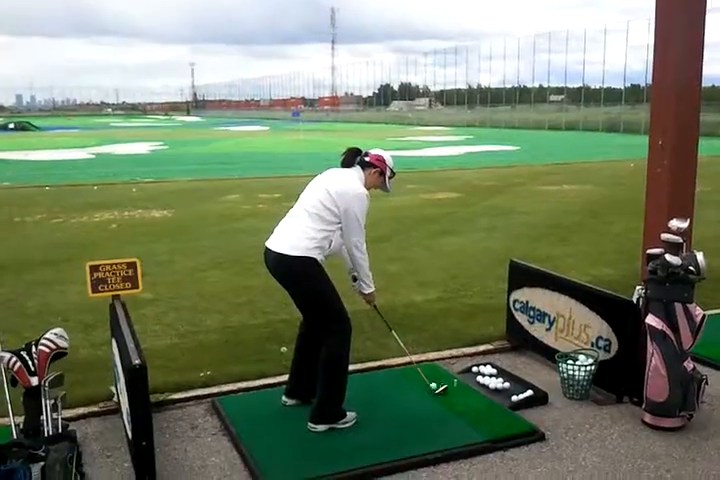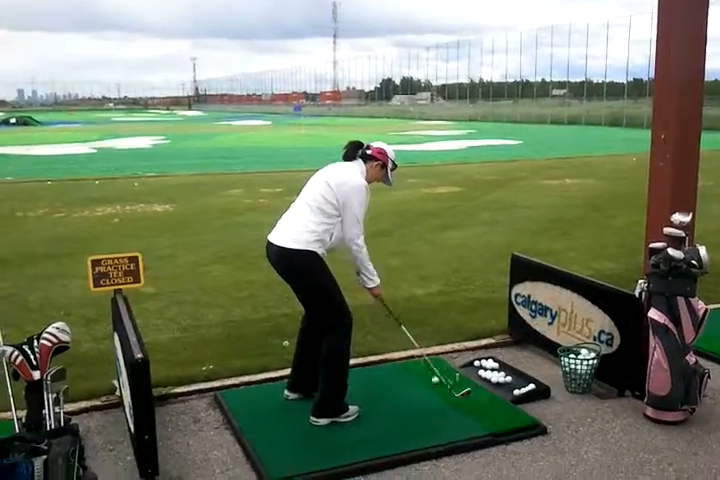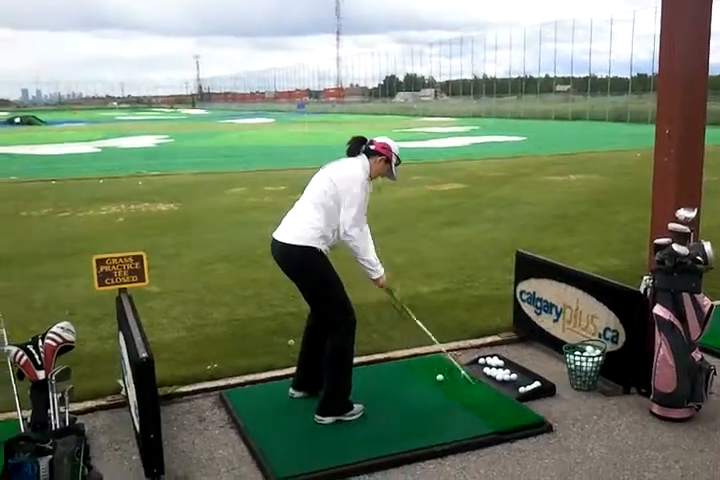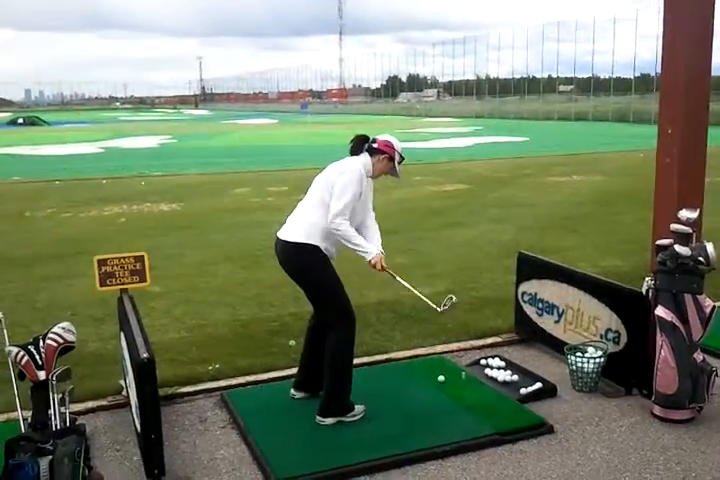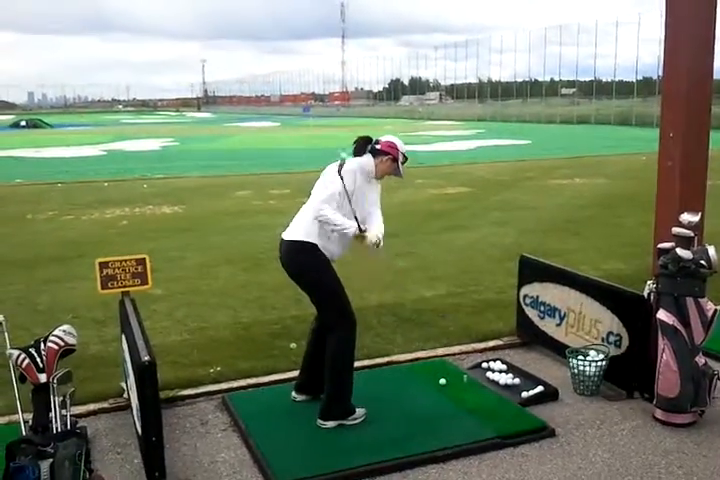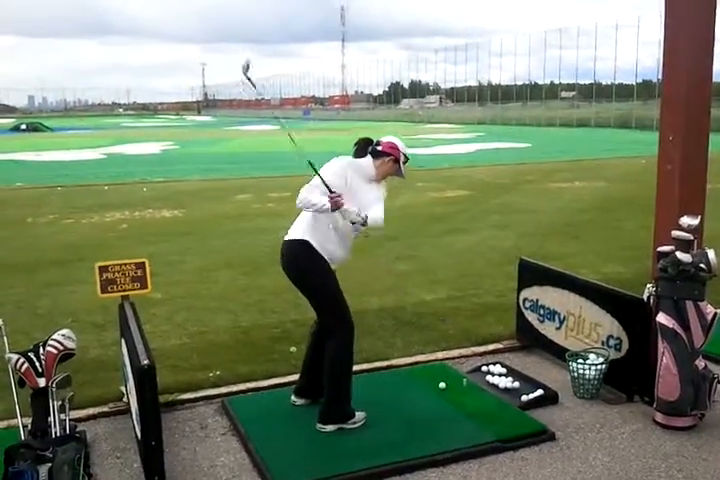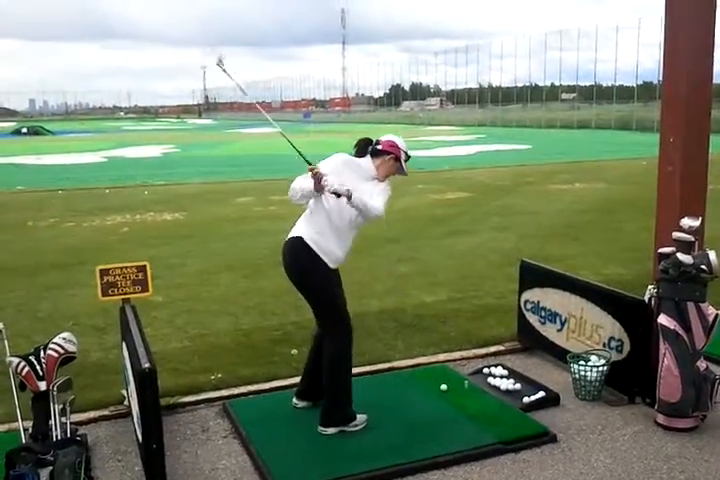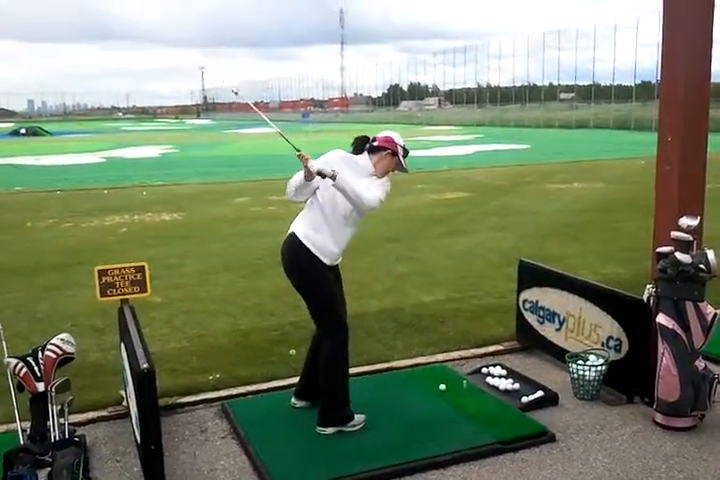
dt=0.1s
person 1, frame 1
left shoulder: (335, 176)
right shoulder: (356, 192)
right elbow: (356, 245)
left wrist: (355, 275)
right wrist: (367, 286)
left hip: (277, 252)
right hip: (297, 260)
left knee: (316, 319)
right knee: (338, 327)
left ankle: (298, 390)
right ankle: (326, 414)
person 1, frame 2
left shoulder: (339, 170)
right shoulder: (356, 184)
left elbow: (342, 230)
right elbow: (354, 238)
left wrist: (361, 271)
right wrist: (371, 280)
left hip: (279, 246)
right hip: (298, 253)
left knee: (318, 313)
right knee: (338, 321)
left ankle: (301, 384)
right ankle: (328, 407)
person 1, frame 3
left shoulder: (349, 171)
right shoulder: (355, 175)
left elbow: (359, 225)
right elbow: (348, 231)
left wrist: (375, 263)
right wrist: (375, 270)
left hip: (288, 245)
right hip: (302, 249)
left knee: (324, 311)
right knee: (342, 319)
left ankle: (305, 383)
right ankle: (333, 406)
person 1, frame 4
left shoulder: (360, 176)
right shoulder: (353, 171)
left elbow: (368, 220)
right elbow: (337, 224)
left wrist: (378, 251)
right wrist: (369, 252)
left hip: (293, 244)
right hip: (303, 248)
left knee: (326, 312)
right knee: (342, 320)
left ankle: (307, 383)
right ankle: (334, 407)
person 1, frame 5
left shoulder: (373, 185)
right shoulder: (350, 167)
left elbow: (376, 218)
right elbow: (322, 211)
left wrist: (373, 235)
right wrist: (352, 229)
left hip: (311, 250)
right hip: (303, 249)
left knee: (329, 316)
right knee: (343, 322)
left ankle: (308, 386)
right ankle: (335, 410)
person 1, frame 6
left shoulder: (376, 187)
right shoulder: (346, 166)
left elbow: (376, 217)
right elbow: (304, 199)
left wrist: (354, 214)
right wrist: (329, 205)
left hip: (317, 255)
right hip: (303, 250)
left knee: (329, 319)
right knee: (341, 326)
left ankle: (308, 390)
right ankle: (335, 414)
person 1, frame 7
left shoulder: (382, 187)
right shoulder: (342, 163)
left elbow: (374, 210)
right elbow: (295, 194)
left wrist: (344, 191)
right wrist: (315, 184)
left hip: (328, 260)
right hip: (303, 251)
left knee: (331, 323)
right knee: (339, 328)
left ankle: (308, 392)
right ankle: (336, 416)
person 1, frame 8
left shoulder: (380, 183)
right shoulder: (338, 159)
left elbow: (367, 202)
right elbow: (294, 193)
left wrist: (332, 177)
right wrist: (308, 175)
left hip: (326, 258)
right hip: (302, 250)
left knee: (330, 321)
right knee: (335, 327)
left ankle: (307, 392)
right ankle: (334, 416)
